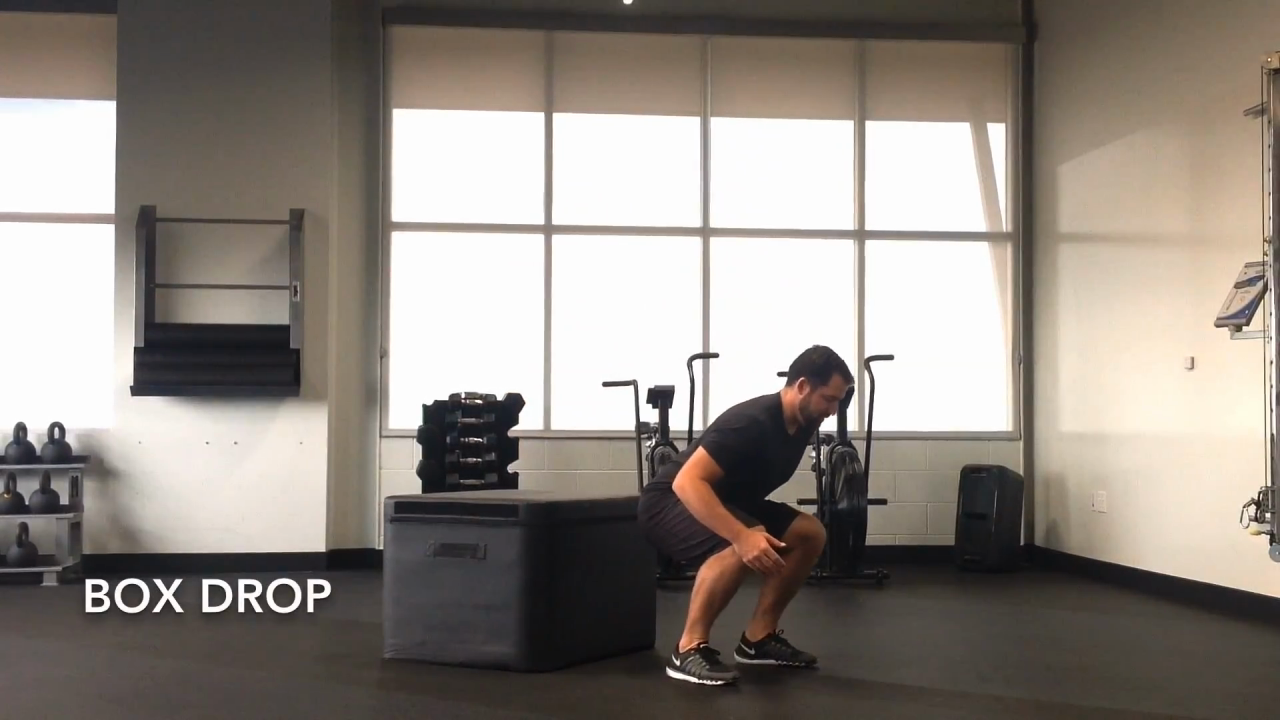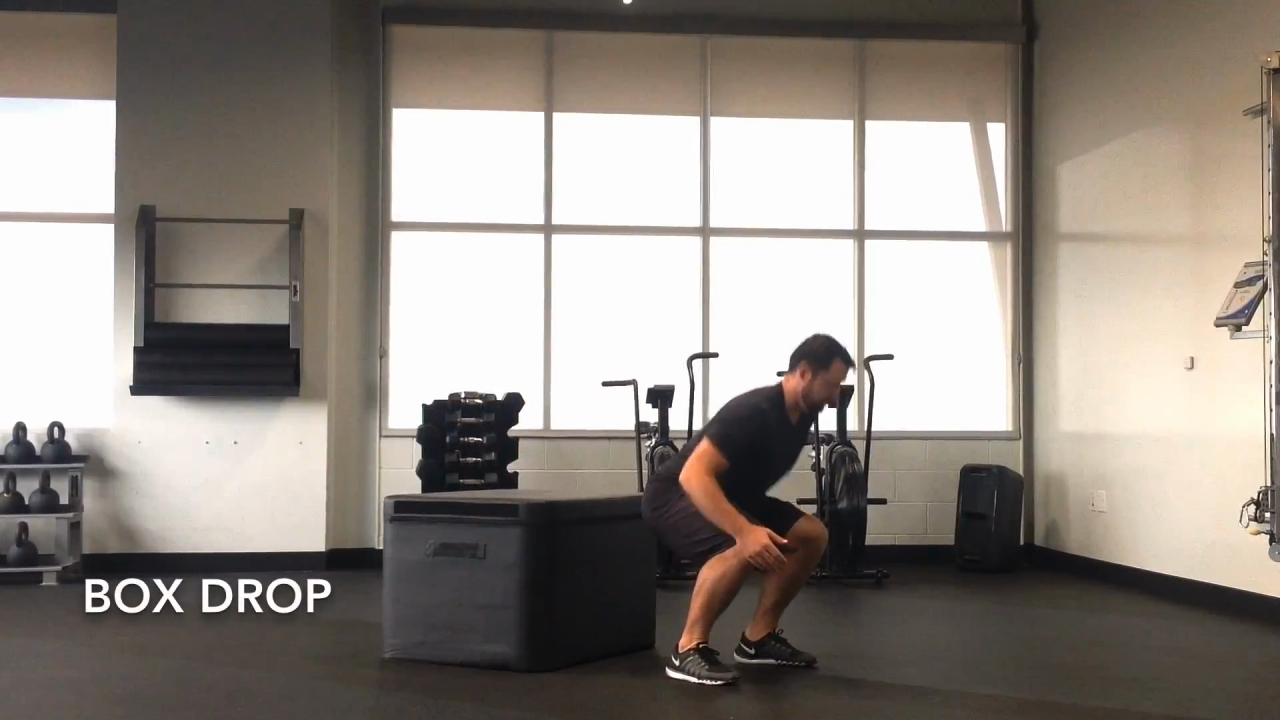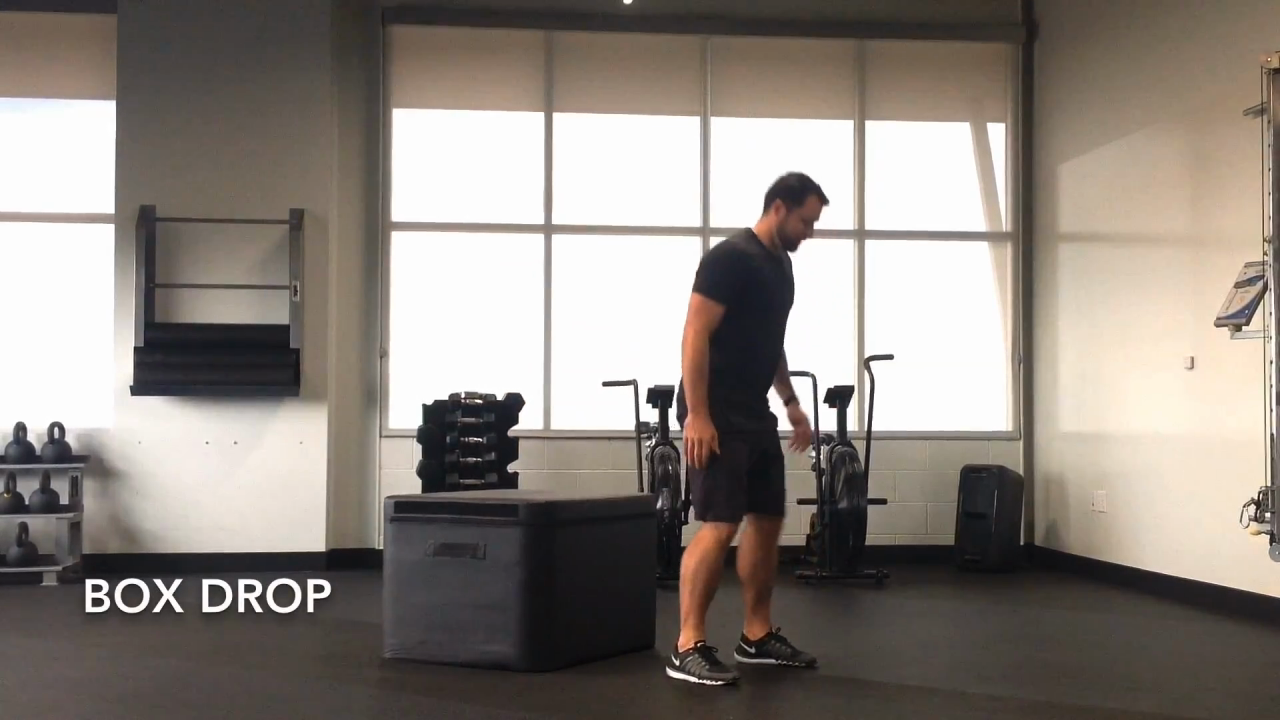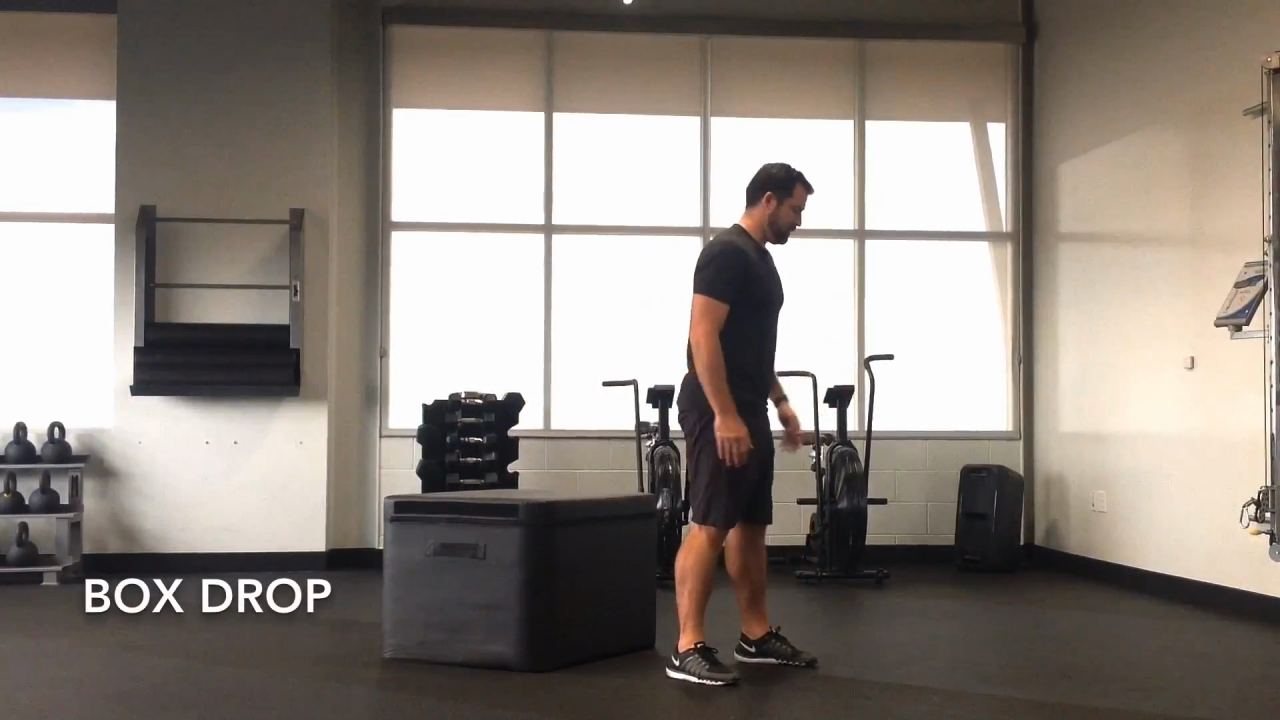
dt=0.4s
person 1, frame 1
left shoulder: (803, 425)
right shoulder: (751, 423)
right elbow: (686, 482)
right wrist: (742, 536)
right hip: (670, 503)
left knee: (809, 533)
right knee: (745, 546)
left ankle: (758, 637)
right ankle: (689, 649)
person 1, frame 2
left shoulder: (804, 415)
right shoulder: (753, 413)
right elbow: (693, 475)
left wrist: (754, 519)
right wrist: (744, 531)
right hip: (675, 496)
left knee: (811, 535)
right knee: (745, 548)
left ankle: (758, 638)
right ankle: (689, 649)
person 1, frame 3
left shoulder: (781, 263)
right shoulder: (732, 256)
right elbow: (696, 333)
left wrist: (792, 404)
right wrist: (697, 415)
left hip: (755, 413)
right hip: (714, 411)
left knee: (766, 521)
right knee: (721, 525)
left ankle: (757, 636)
right ankle: (687, 648)
person 1, frame 4
left shoulder: (760, 257)
right shoulder: (727, 252)
right elbow: (703, 336)
left wrist: (781, 404)
right wrist: (725, 416)
left hip: (749, 412)
right hip: (719, 413)
left knee: (750, 526)
right knee: (709, 527)
left ankle: (757, 636)
right ankle: (687, 649)
